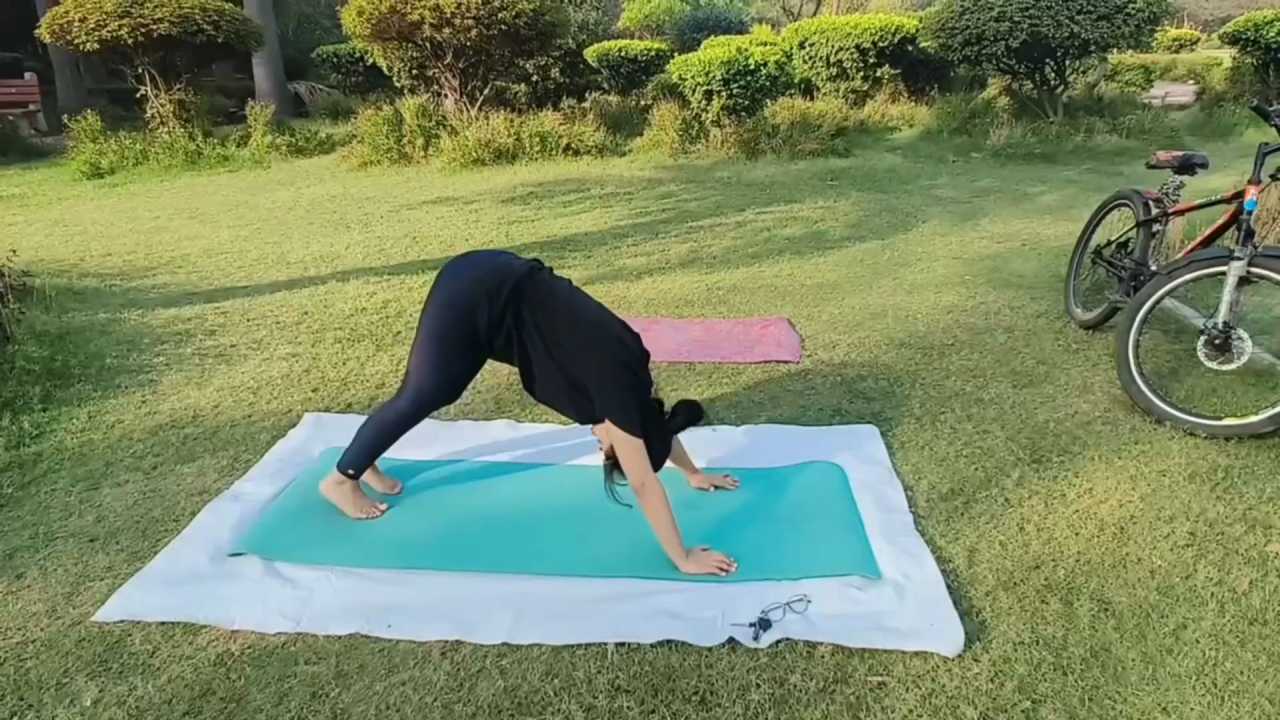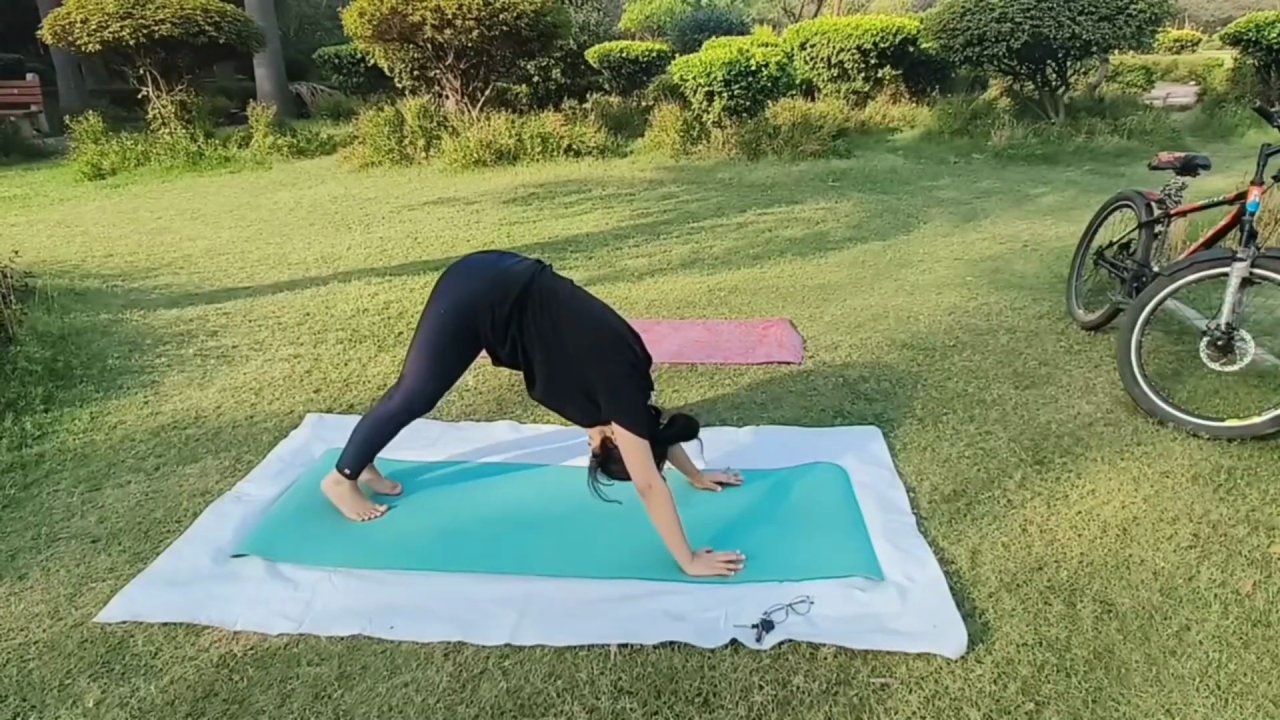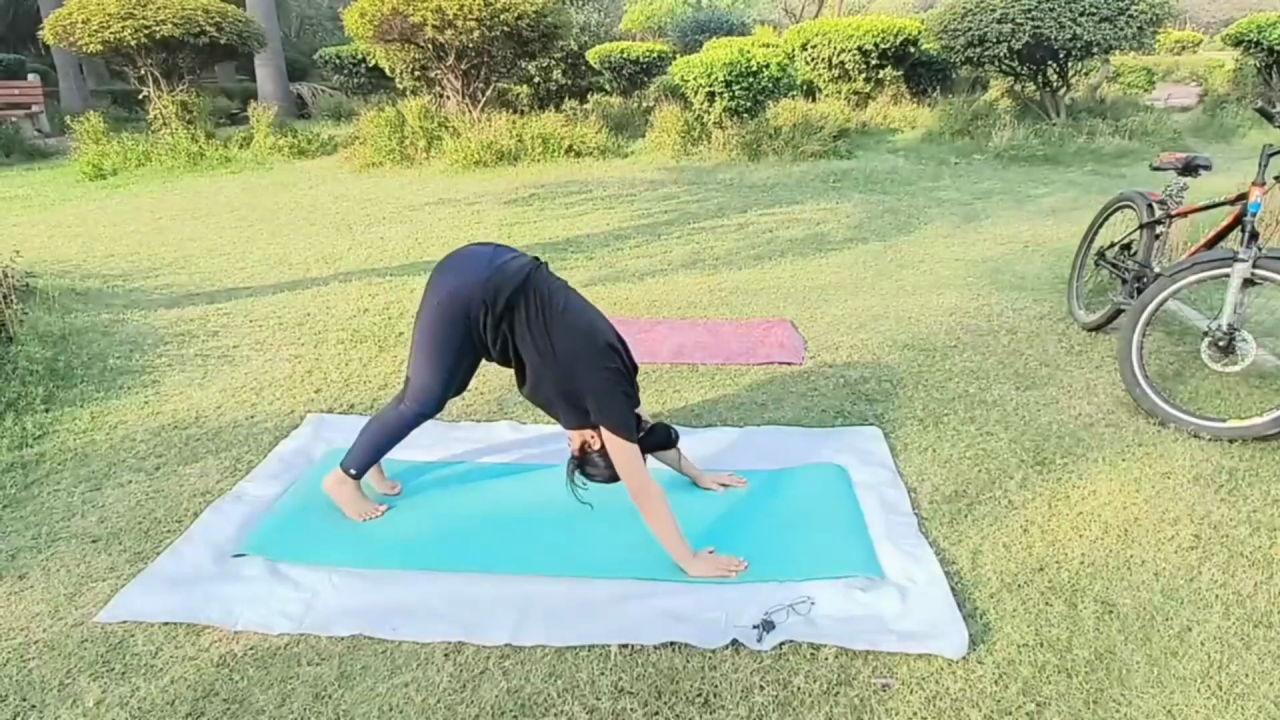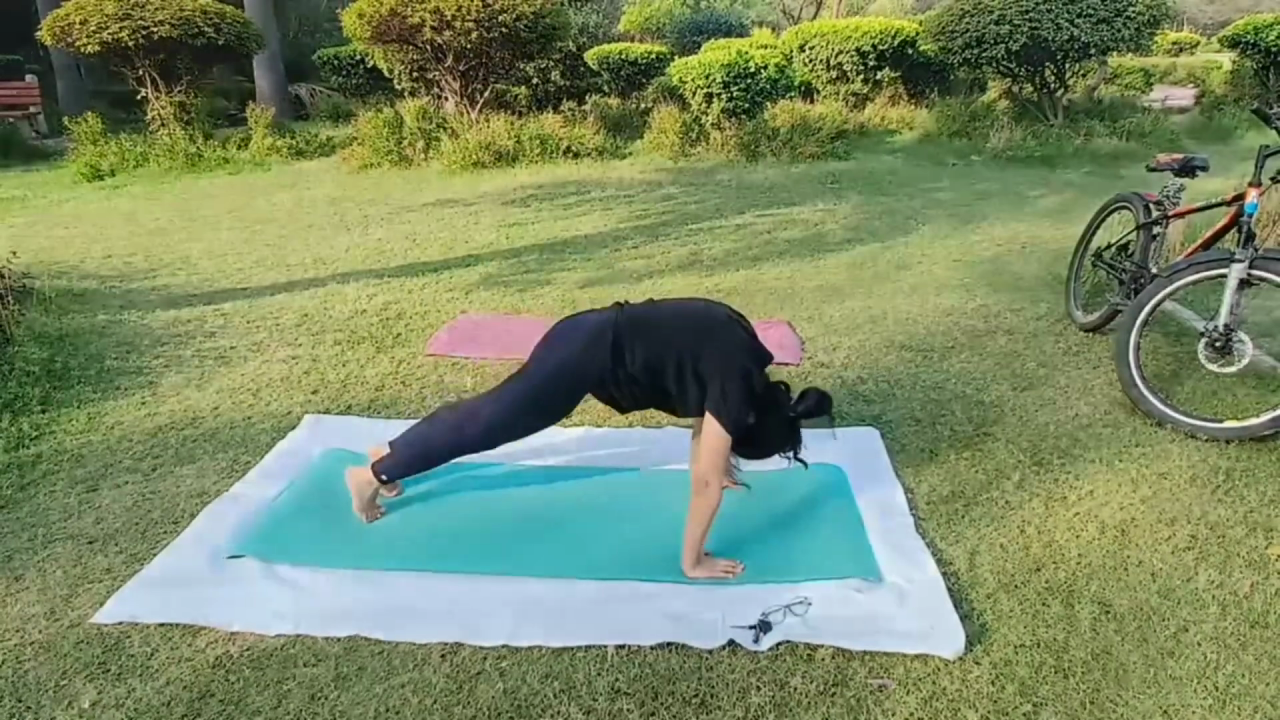
dt=1s
person 1, frame 1
left shoulder: (628, 371)
right shoulder: (615, 387)
left elbow: (657, 425)
right elbow: (645, 484)
left wrist: (696, 475)
right wrist: (683, 559)
left hip: (495, 283)
right hip: (475, 292)
left knee: (442, 392)
right knee: (420, 395)
left ankle: (364, 461)
right ankle: (342, 479)
person 1, frame 2
left shoulder: (627, 374)
right shoulder: (619, 390)
left elbow: (658, 430)
right elbow: (649, 486)
left wrist: (697, 476)
right wrist: (690, 561)
left hip: (499, 283)
right hip: (478, 296)
left knee: (421, 389)
right knee: (415, 395)
left ankle: (363, 466)
right ankle: (341, 479)
person 1, frame 3
left shoulder: (611, 381)
right shoulder: (605, 394)
left elbow: (647, 431)
right elbow: (642, 489)
left wrist: (698, 475)
right wrist: (690, 562)
left hip: (491, 277)
right hip: (469, 290)
left knee: (428, 395)
right knee: (423, 400)
left ankle: (369, 462)
right ankle: (344, 478)
person 1, frame 4
left shoulder: (741, 355)
right shoulder: (737, 383)
left elbow: (705, 413)
right elbow: (706, 482)
left wrist: (709, 471)
right wrist: (692, 562)
left hip: (593, 337)
right hip: (587, 355)
left knee: (486, 412)
right knee: (484, 426)
left ankle: (389, 453)
right ankle: (372, 476)
